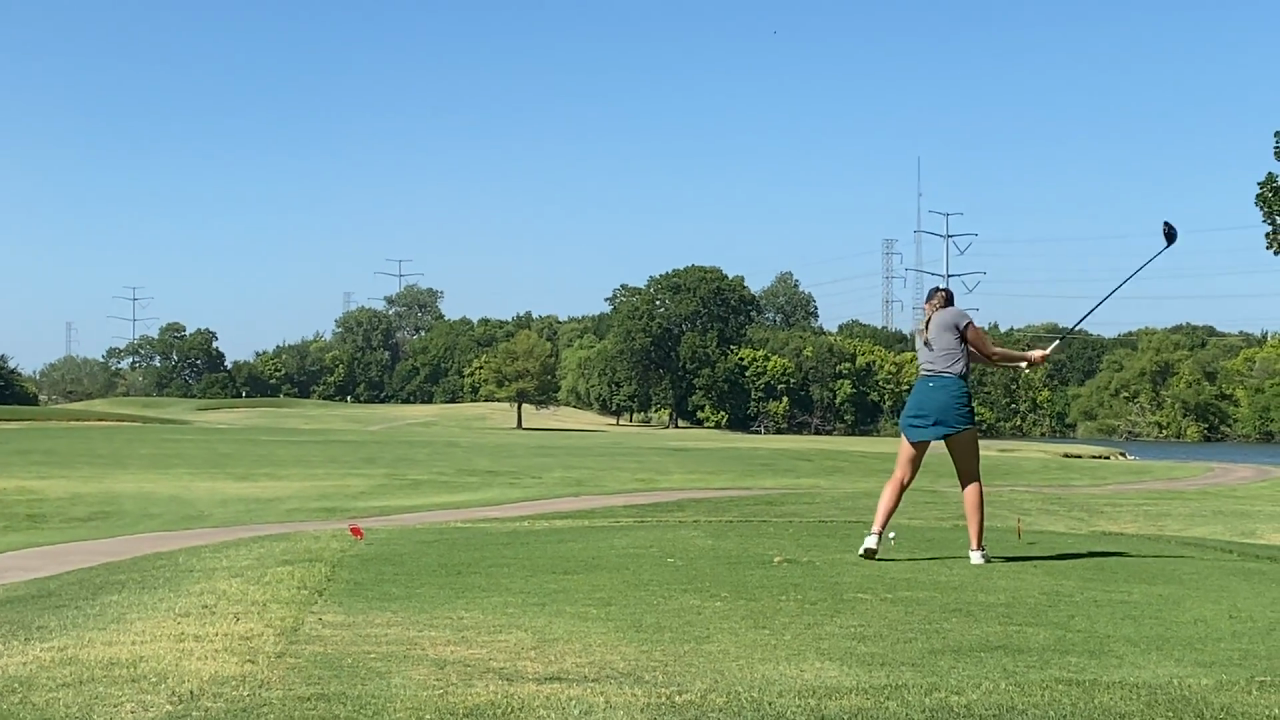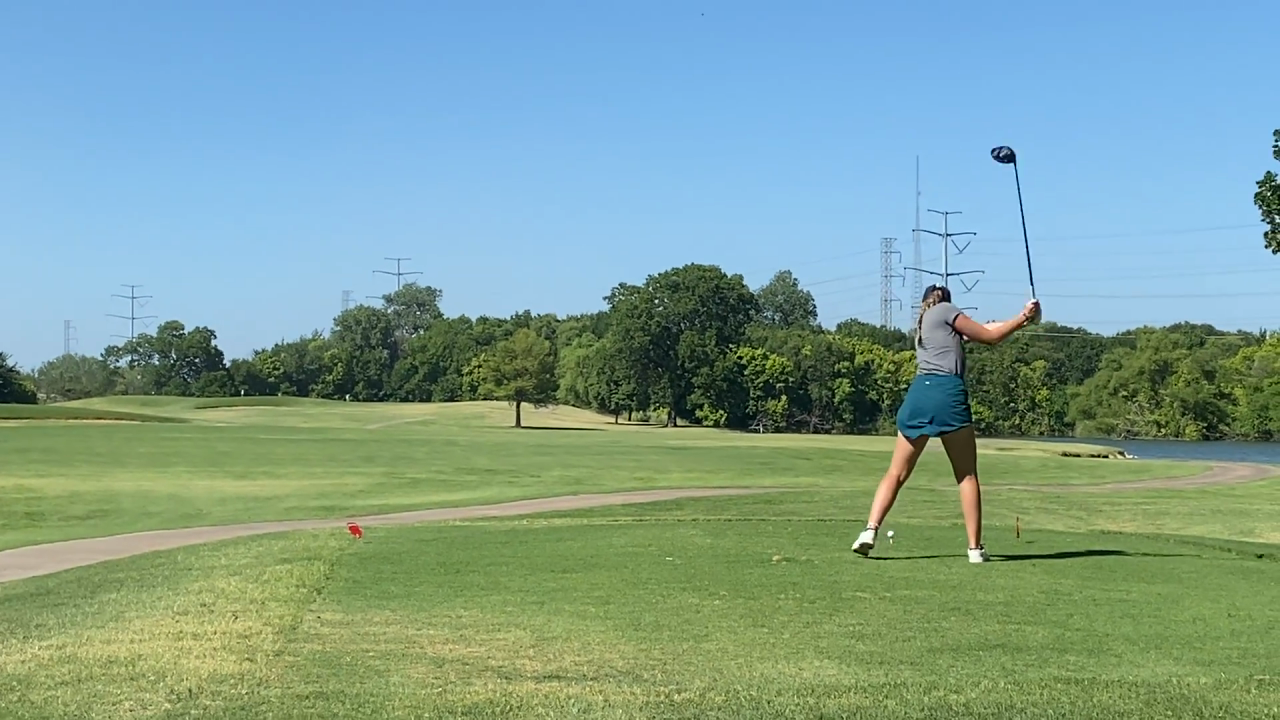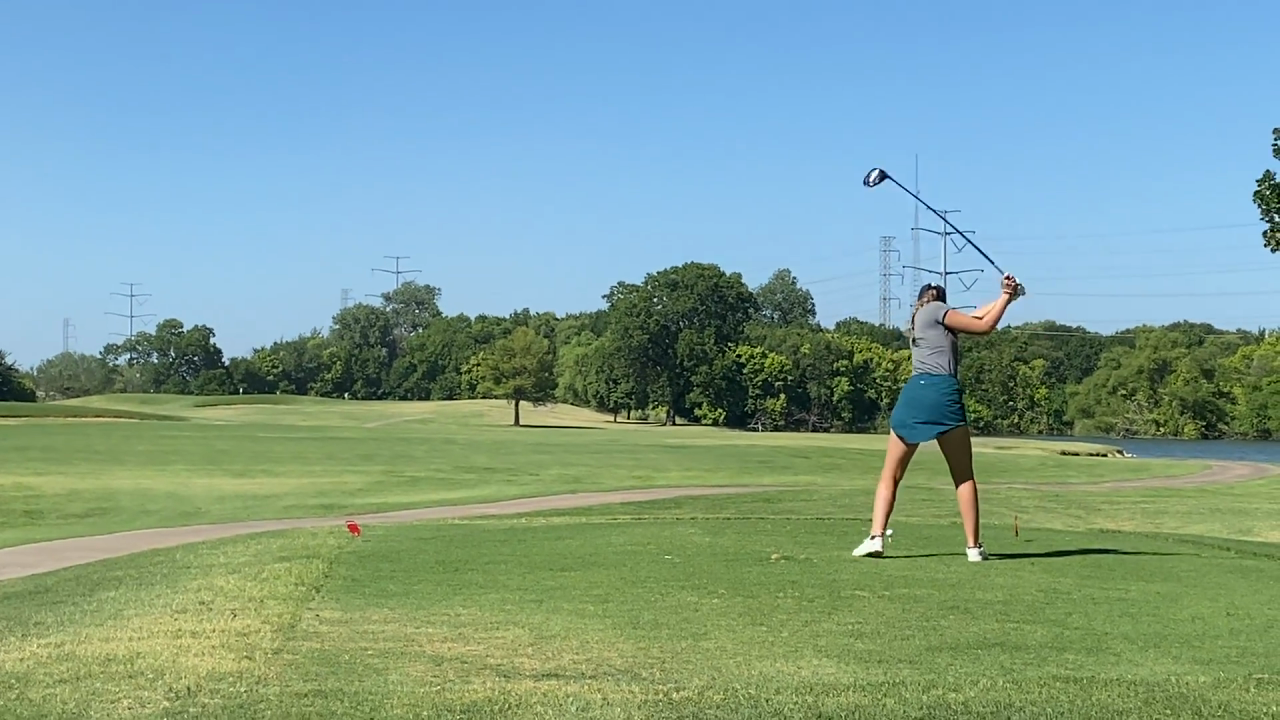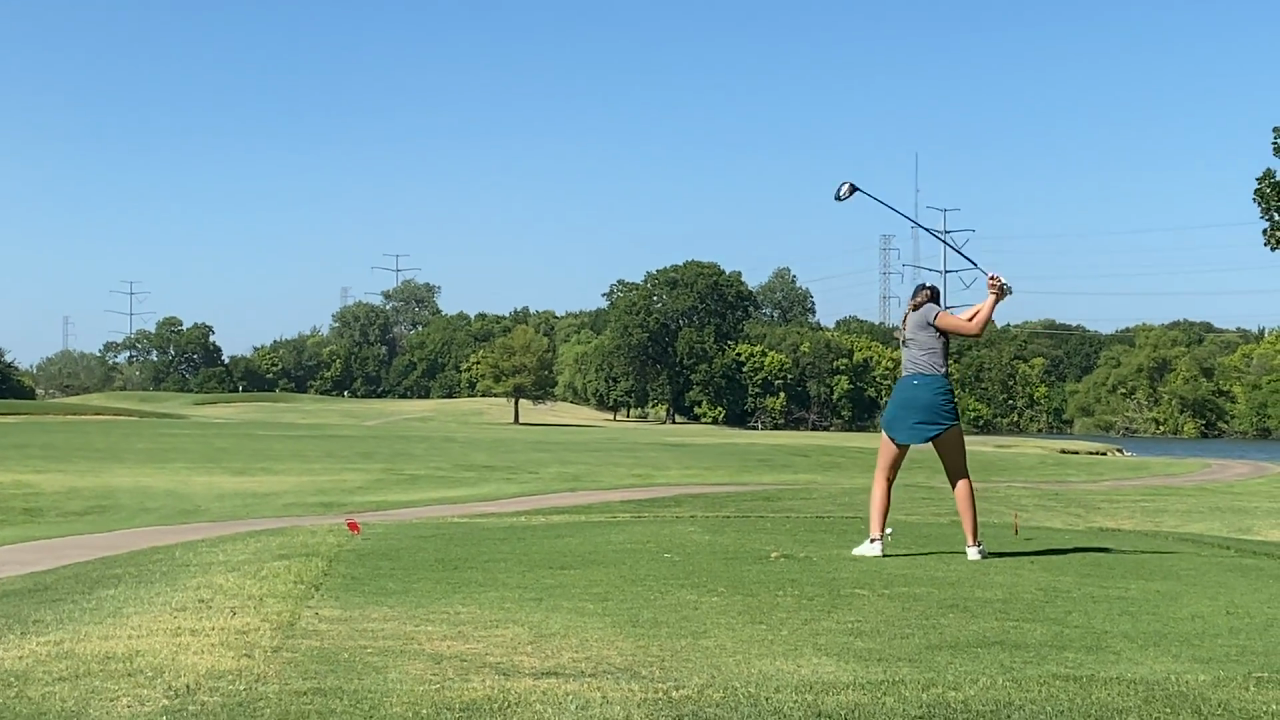
dt=0.1s
person 1, frame 1
left shoulder: (922, 329)
right shoulder: (956, 315)
right elbow: (990, 353)
left wrist: (1018, 358)
right wrist: (1028, 356)
left hip: (921, 396)
right hip: (951, 397)
left knee: (900, 476)
right knee: (970, 479)
left ankle: (874, 535)
right ankle: (976, 549)
person 1, frame 2
left shoulder: (922, 324)
right shoulder: (944, 311)
left elbow: (978, 330)
right elbow: (991, 337)
left wrist: (1018, 315)
right wrist: (1024, 318)
left hip: (918, 396)
right hip: (948, 394)
left knee: (896, 473)
right knee: (967, 477)
left ankle: (870, 531)
right ankle: (975, 548)
person 1, frame 3
left shoulder: (918, 321)
right shoulder: (935, 309)
left elbow: (971, 319)
right elbow: (981, 326)
left wrist: (1003, 296)
right wrist: (1007, 296)
left hip: (912, 395)
right hip: (943, 393)
left knee: (891, 475)
right knee: (964, 476)
left ankle: (875, 537)
right ankle: (973, 546)
person 1, frame 4
left shoulder: (906, 324)
right shoulder: (929, 311)
left elbow: (956, 323)
right elbow: (968, 327)
left wrist: (991, 298)
right wrist: (993, 296)
left hip: (903, 396)
right hip: (937, 395)
left knee: (884, 475)
right knee: (959, 476)
left ankle: (875, 540)
right ankle: (973, 544)
